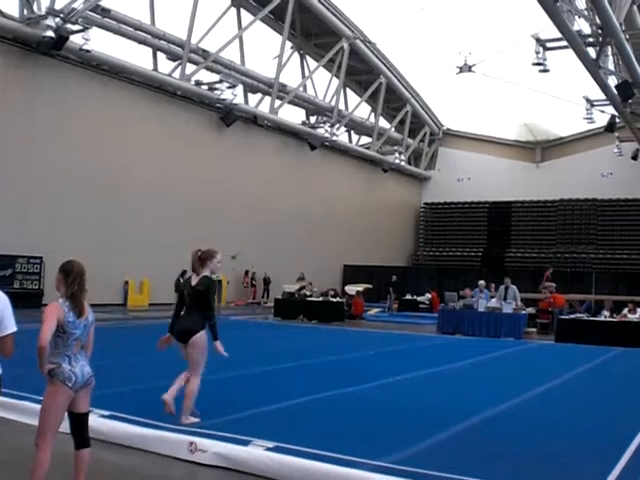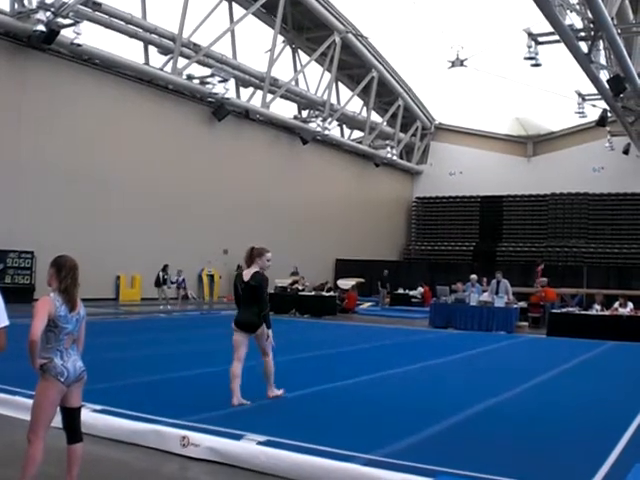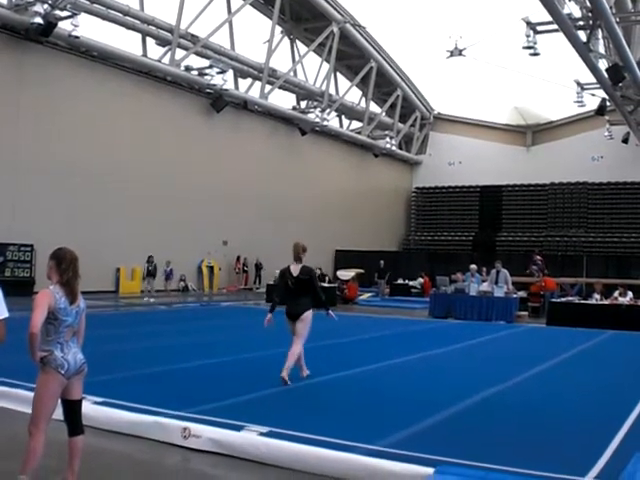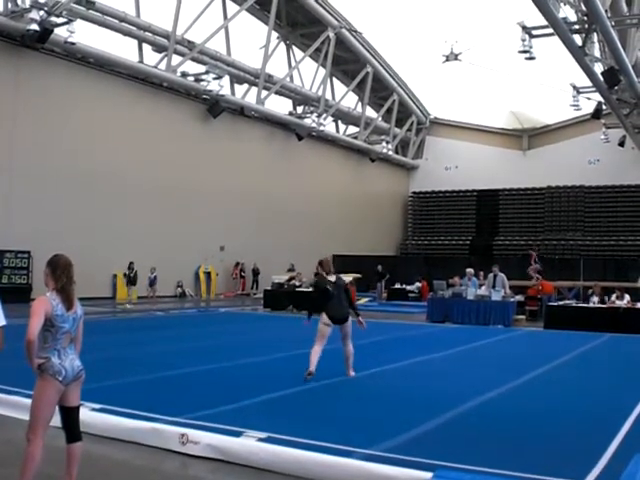
dt=0.7s
person 1, frame 1
left shoulder: (55, 308)
right shoulder: (88, 310)
left elbow: (43, 342)
left wrist: (43, 366)
left hip: (63, 376)
right hip: (84, 373)
left knee: (43, 441)
right knee: (81, 436)
person 1, frame 2
left shoulder: (47, 302)
right shoulder: (79, 304)
left elbow: (34, 337)
left wrist: (34, 360)
left hip: (55, 371)
right hip: (76, 368)
left knee: (36, 436)
right knee: (74, 431)
person 1, frame 3
left shoulder: (47, 295)
right shoulder: (79, 297)
left elbow: (34, 330)
left wrist: (35, 354)
right wrist: (71, 354)
left hip: (56, 364)
right hip: (77, 361)
left knee: (37, 428)
right knee: (75, 423)
person 1, frame 4
left shoulder: (43, 302)
right shoulder: (76, 304)
left elbow: (31, 337)
left wrist: (32, 361)
right wrist: (69, 361)
left hip: (53, 371)
right hip: (74, 367)
left knee: (35, 435)
right knee: (73, 429)
person 2, frame 1
left shoulder: (188, 280)
right shoulder: (209, 283)
left elbow: (178, 307)
right elbow: (210, 313)
left wrist: (170, 333)
right wrist: (216, 340)
left hip: (180, 328)
right hip: (195, 330)
left knee: (193, 370)
right knee: (196, 374)
left ankle: (169, 396)
right ankle: (185, 416)
person 2, frame 2
left shoulder: (239, 276)
right shoulder: (261, 278)
right elbow: (264, 305)
right wrist: (269, 328)
left hip: (240, 321)
right hip: (256, 321)
left knee: (238, 359)
right knee: (267, 355)
left ankle: (236, 397)
right ankle: (271, 390)
person 2, frame 3
left shoulder: (284, 272)
right shoulder: (309, 271)
left elbow: (278, 294)
right elbow: (317, 292)
left wrist: (271, 312)
right wrist: (327, 309)
left hip: (290, 310)
right hip: (304, 310)
left knee: (298, 341)
right knee: (297, 343)
left ankle: (304, 370)
right ankle: (285, 372)
person 2, frame 4
left shoulder: (318, 282)
right shoulder: (340, 279)
right elbow: (350, 298)
left wrist: (309, 317)
right wrist: (358, 315)
left hip: (329, 315)
right hip: (344, 315)
left knee: (318, 344)
right knee: (347, 342)
left ankle: (311, 368)
right ankle: (350, 371)
